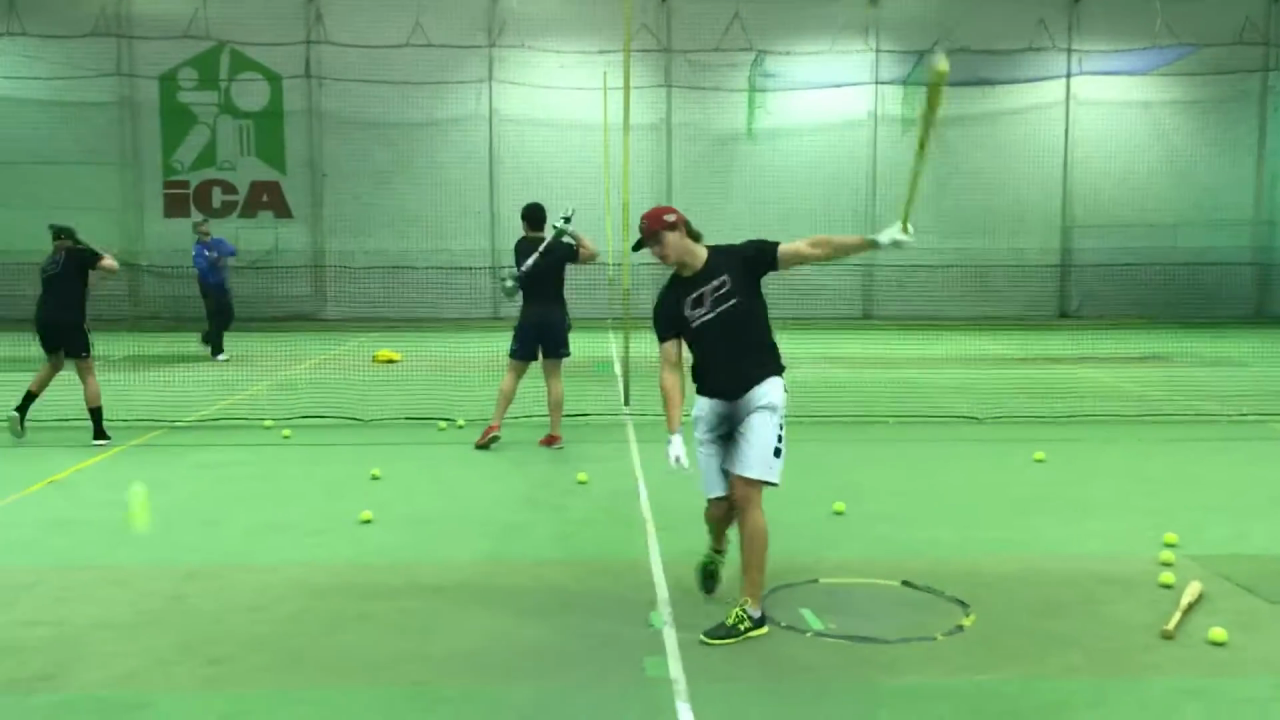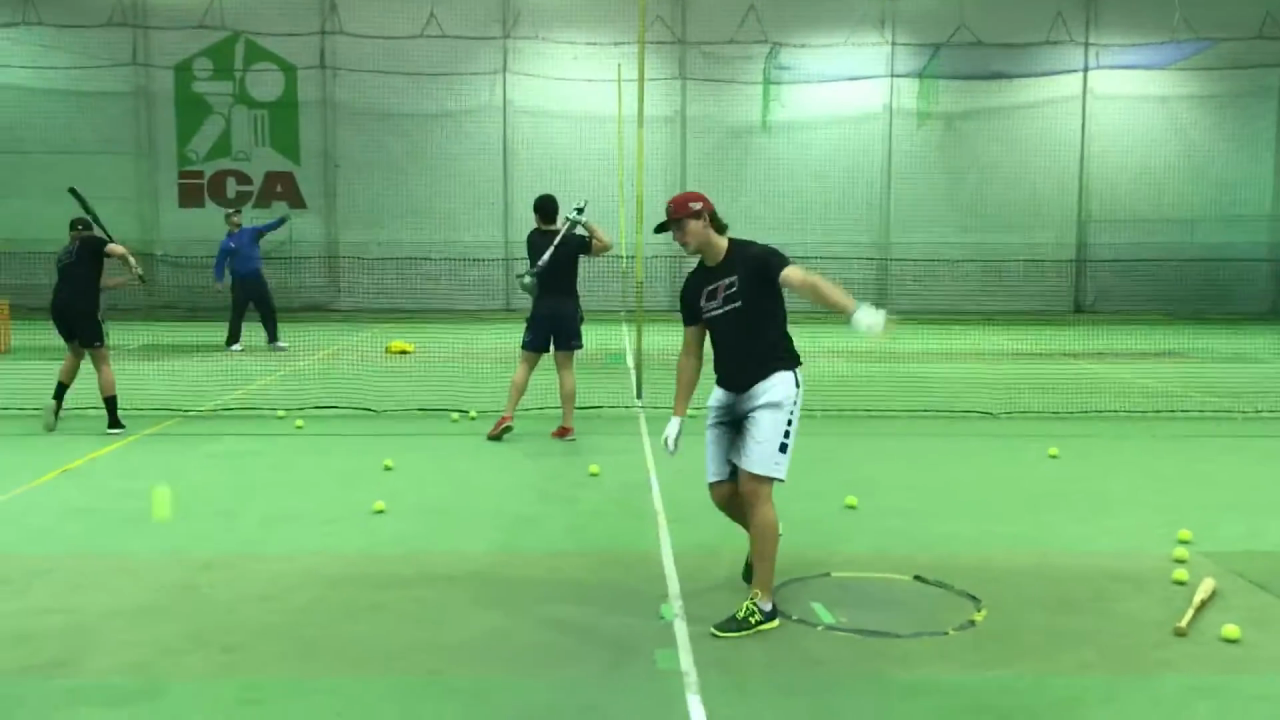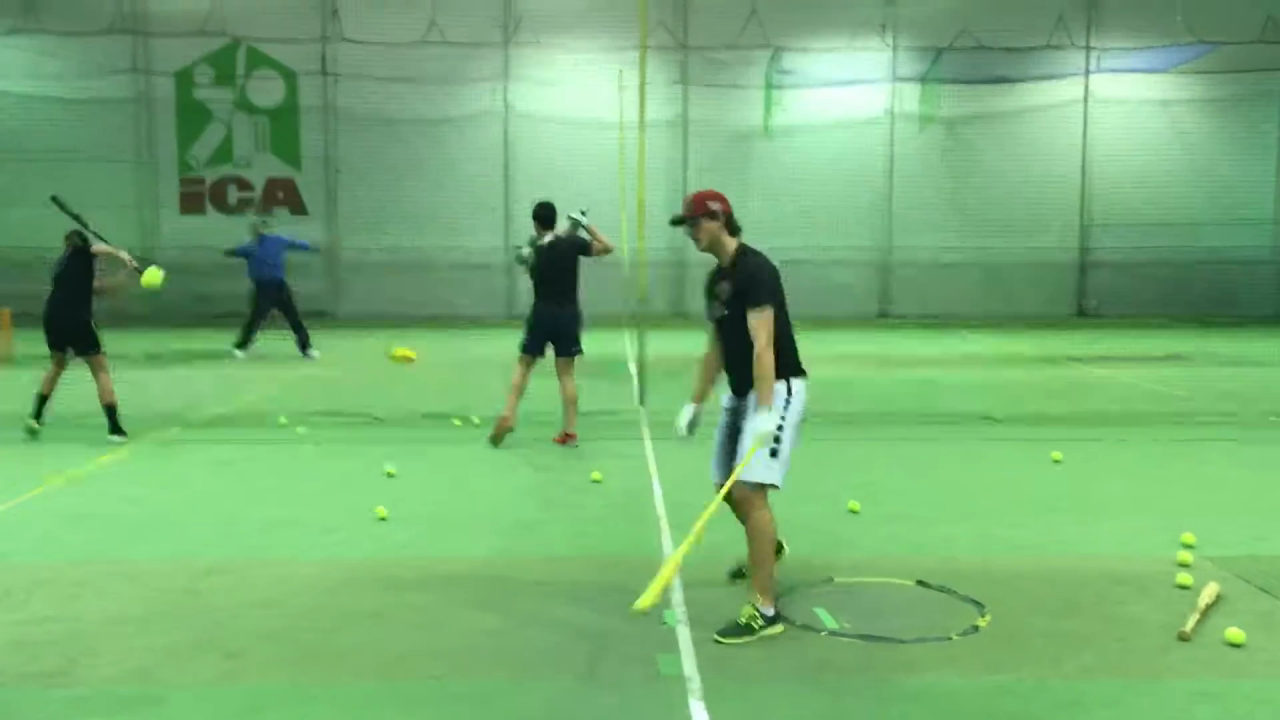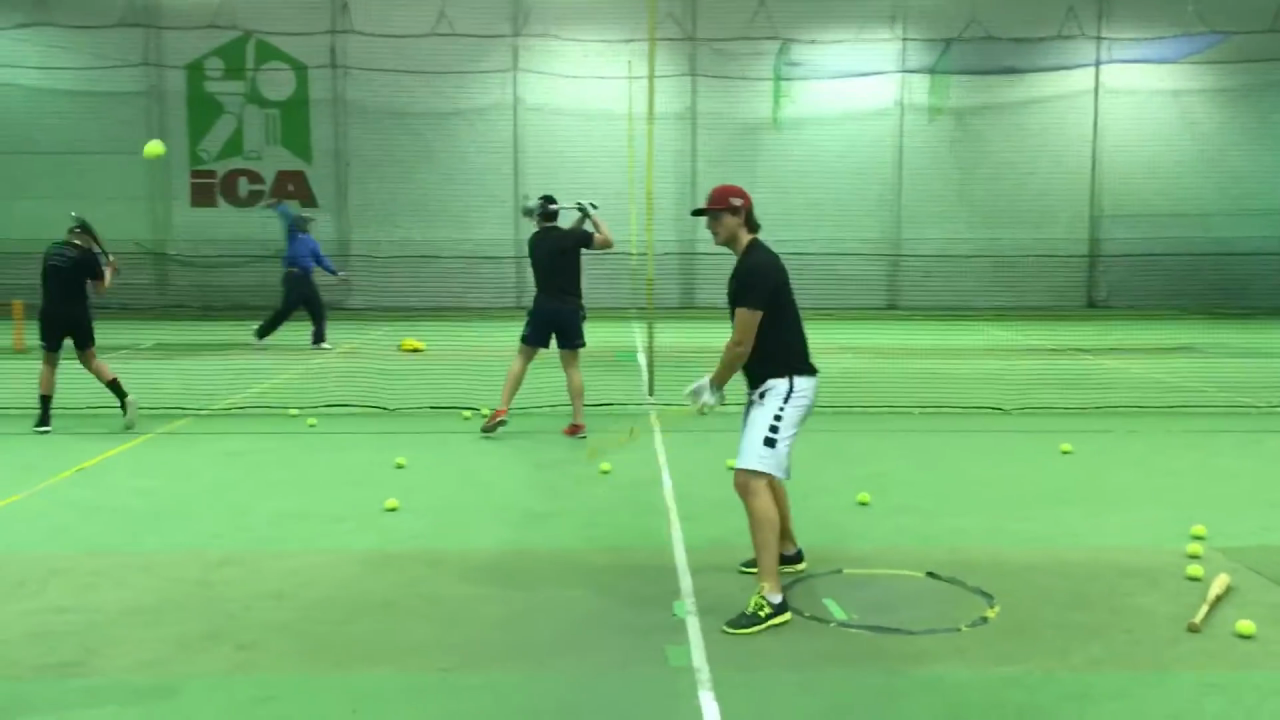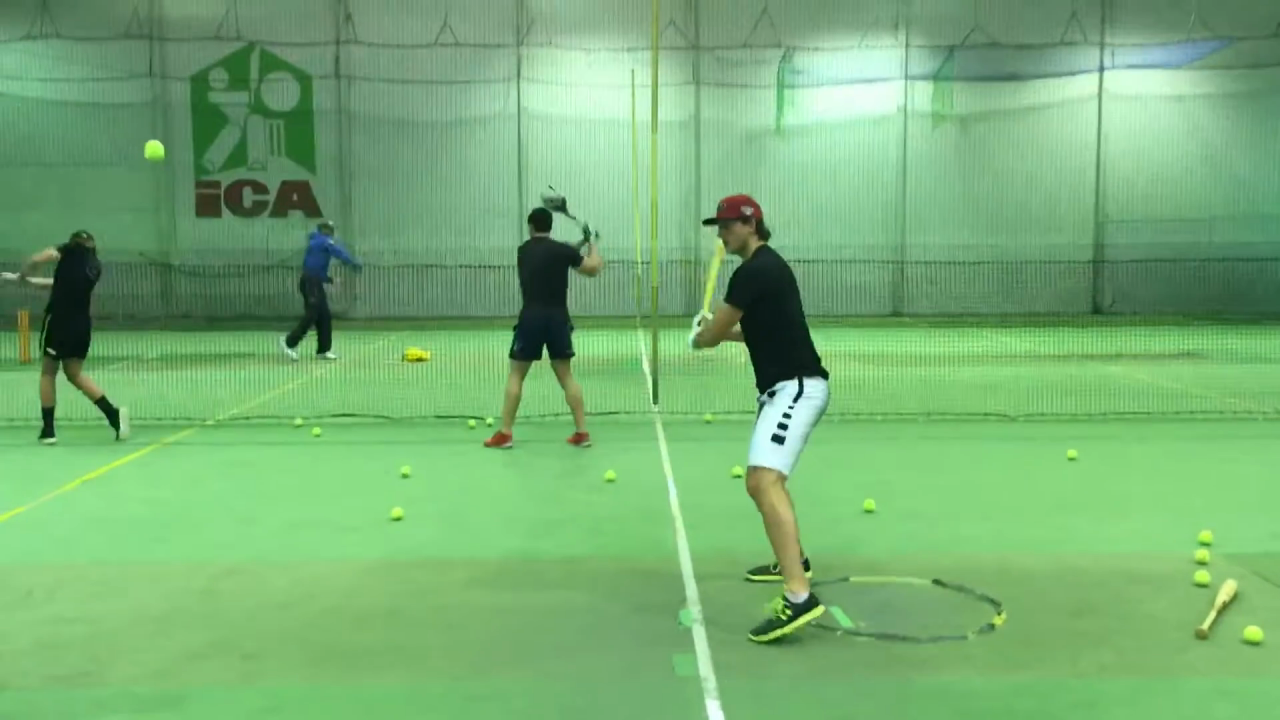
dt=0.2s
person 1, frame 1
left shoulder: (740, 258)
right shoulder: (669, 302)
left elbow: (811, 250)
right elbow: (669, 370)
left wrist: (876, 240)
right wrist: (674, 433)
left hip: (759, 394)
right hip: (711, 403)
left knee: (745, 495)
right knee: (719, 506)
left ankle: (752, 610)
right ankle: (716, 549)
person 1, frame 2
left shoulder: (755, 259)
right shoulder: (693, 286)
left elbow: (806, 282)
right elbow: (691, 353)
left wrist: (855, 310)
right wrist: (678, 415)
left hip: (772, 386)
right hip: (727, 393)
left knee: (753, 489)
right knee: (722, 493)
left ankle: (762, 604)
right ankle: (761, 537)
person 1, frame 3
left shoulder: (755, 269)
right shoulder: (717, 279)
left elbow: (764, 343)
right elbow: (716, 347)
left wrist: (766, 409)
right wrist: (694, 404)
left hip: (774, 392)
right hip: (739, 394)
left knee: (749, 492)
right knee: (730, 489)
left ankle: (765, 609)
right ankle: (768, 544)
person 1, frame 4
left shoulder: (757, 266)
right shoulder: (746, 265)
left elbow: (742, 345)
left wrist: (713, 387)
right wrist: (713, 384)
left hip: (785, 385)
right hip: (767, 384)
left knee: (750, 480)
right knee: (760, 475)
left ankle: (771, 597)
right ankle: (787, 549)
person 1, frame 5
left shoulder: (754, 271)
right shoulder: (765, 266)
left elbow: (715, 333)
left wrist: (698, 335)
right wrist: (716, 326)
left hip: (795, 387)
right hip: (787, 386)
left knee: (761, 480)
right knee: (769, 476)
left ankle: (797, 596)
right ankle: (793, 559)
person 2, frame 1
left shoulder: (522, 246)
right shoulder: (560, 248)
right elbow: (593, 254)
left wrist: (561, 231)
right wrist: (571, 231)
left hip: (529, 318)
right hip: (555, 318)
left knee: (513, 373)
right knee: (553, 376)
left ankle: (494, 426)
right ankle: (555, 434)
person 2, frame 2
left shoulder: (533, 238)
right shoulder: (572, 241)
right elbow: (606, 245)
left wrist: (572, 221)
right wrist: (584, 222)
left hip: (541, 310)
right hip: (568, 311)
left knee: (525, 364)
right knee: (565, 368)
left ankle: (507, 417)
right ankle: (567, 426)
person 2, frame 3
left shoulder: (534, 247)
right shoulder: (571, 244)
right elbow: (607, 247)
left wrist: (574, 226)
right wrist: (585, 224)
left hip: (541, 314)
right hip: (567, 316)
left knee: (523, 365)
right knee: (566, 374)
left ankle: (507, 417)
right ankle: (570, 432)
person 2, frame 4
left shoulder: (534, 240)
right shoulder: (573, 237)
right elbow: (608, 242)
left wrist: (581, 219)
right wrist: (591, 216)
left hip: (543, 307)
right hip: (570, 309)
left knee: (522, 358)
right knee: (572, 366)
left ankle: (502, 410)
right ankle: (578, 423)
person 2, frame 5
left shoulder: (523, 250)
right shoulder: (562, 250)
right elbow: (593, 269)
left wrist: (580, 244)
right wrist: (590, 243)
left hip: (530, 319)
right hip: (557, 319)
left knee: (516, 375)
right knee: (566, 377)
left ankle: (505, 433)
right ankle: (582, 432)
person 3, frame 1
left shoulder: (48, 262)
right shoulder: (78, 253)
right elbow: (113, 267)
right wrist: (106, 257)
left hip: (45, 319)
right hip: (70, 320)
left knee: (54, 365)
right knee: (88, 374)
left ankle: (21, 411)
right ankle: (98, 432)
person 3, frame 2
left shoulder: (63, 253)
right shoulder: (91, 243)
right elbow: (118, 251)
right wrist: (131, 261)
left hip: (59, 308)
right hip: (83, 309)
left knee: (75, 353)
right knee: (102, 363)
left ankle: (56, 402)
right ankle: (113, 421)
person 3, frame 3
left shoulder: (63, 262)
right shoulder: (80, 251)
left elbow: (97, 286)
right elbow: (101, 249)
left wrist: (124, 275)
right wrist: (123, 256)
left hip: (52, 317)
right hip: (77, 318)
left knee: (57, 365)
right knee: (101, 371)
left ankle: (36, 417)
right ankle: (115, 427)
person 3, frame 4
left shoulder: (53, 248)
right shoulder: (88, 256)
right elbow: (101, 288)
right wrist: (109, 270)
left hip: (50, 313)
right hip: (77, 314)
left knee: (49, 363)
right knee: (90, 361)
left ankle: (44, 418)
right ankle: (124, 399)
person 3, frame 5
left shoulder: (75, 249)
right shoulder: (94, 265)
left elbow: (40, 258)
left wrist: (22, 275)
right wrist: (29, 280)
left hip: (58, 319)
right hip: (81, 323)
left knee: (48, 373)
right knee: (76, 374)
left ankle: (48, 429)
right ankle: (113, 414)
